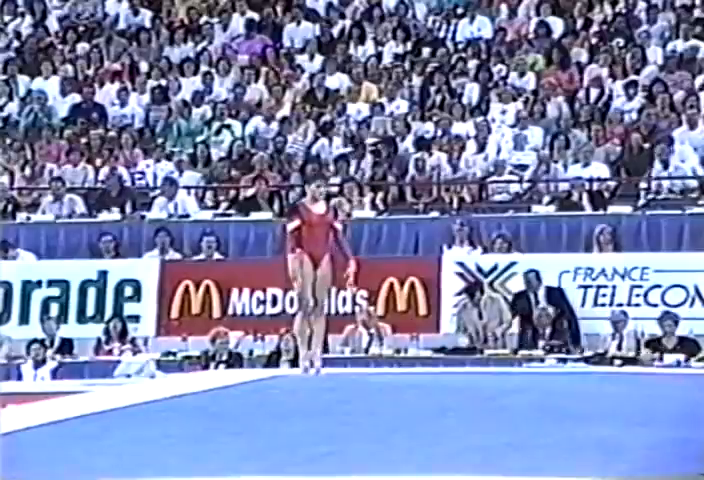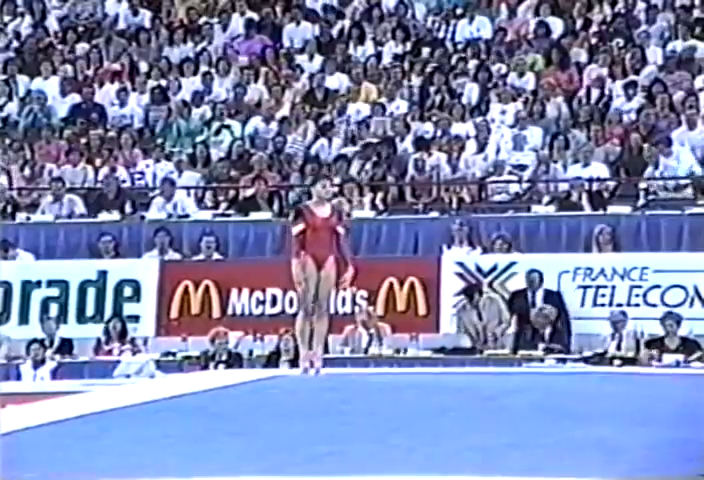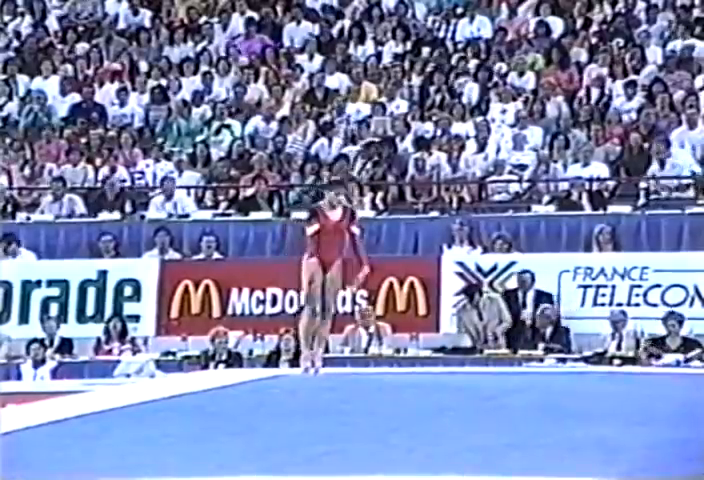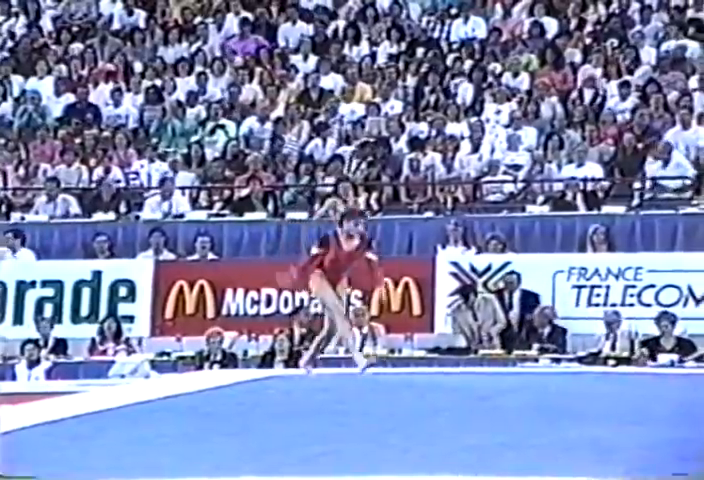
dt=0.3s
person 1, frame 1
left shoulder: (330, 210)
right shoulder: (298, 209)
left elbow: (339, 237)
right elbow: (292, 238)
left wrist: (351, 261)
right wrist: (292, 262)
left hip: (324, 260)
right hip: (304, 259)
left knee: (320, 308)
right knee: (305, 307)
left ankle: (317, 355)
right ankle: (304, 355)
person 1, frame 2
left shoulder: (336, 213)
right shoulder: (302, 211)
left elbow: (341, 241)
right elbow: (297, 241)
left wrist: (349, 266)
right wrist: (296, 266)
left hip: (329, 262)
right hip: (308, 261)
left knee: (323, 309)
right knee: (307, 309)
left ankle: (317, 356)
right ankle: (304, 356)
person 1, frame 3
left shoulder: (349, 213)
right shoulder: (316, 212)
left elbow: (356, 240)
right elbow: (311, 241)
left wrist: (364, 266)
right wrist: (312, 266)
left hip: (335, 264)
right hip: (315, 262)
left knee: (327, 311)
right knee: (312, 309)
left ankle: (317, 356)
right ankle: (306, 355)
person 1, frame 4
left shoulder: (365, 242)
right shoulder: (330, 239)
left elbow: (373, 265)
right elbow: (313, 258)
left wrist: (379, 285)
right wrist: (295, 274)
left hip: (338, 281)
right hip: (320, 278)
left knee: (331, 327)
right knee: (340, 314)
left ankle: (307, 360)
right ankle: (358, 358)
